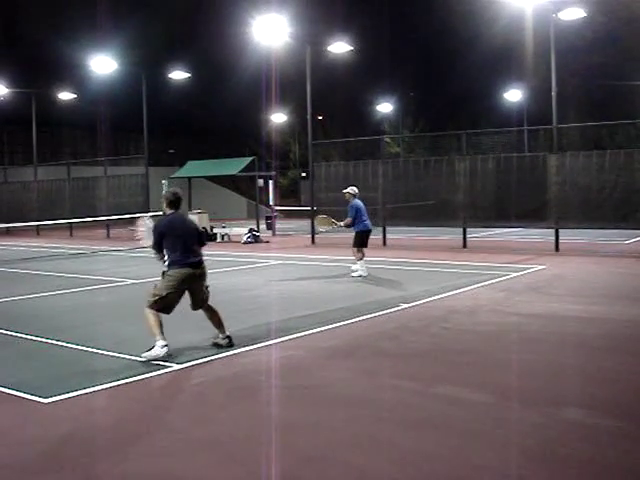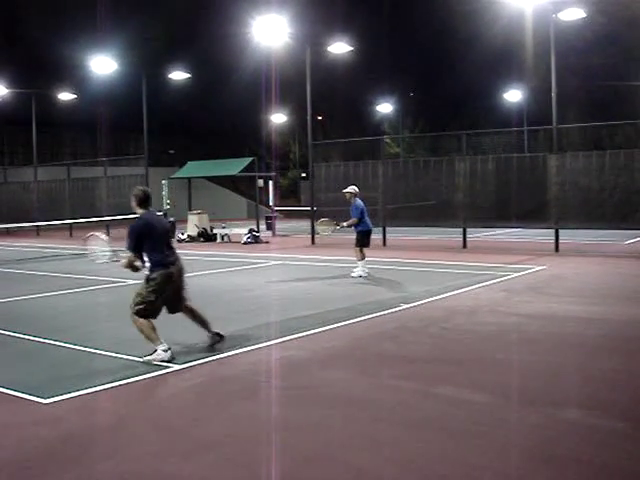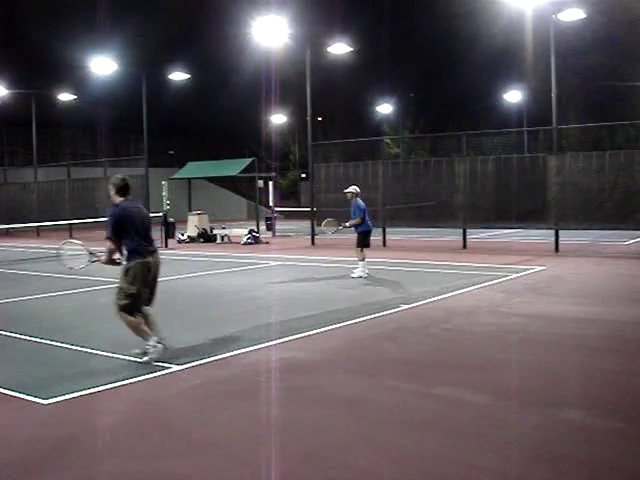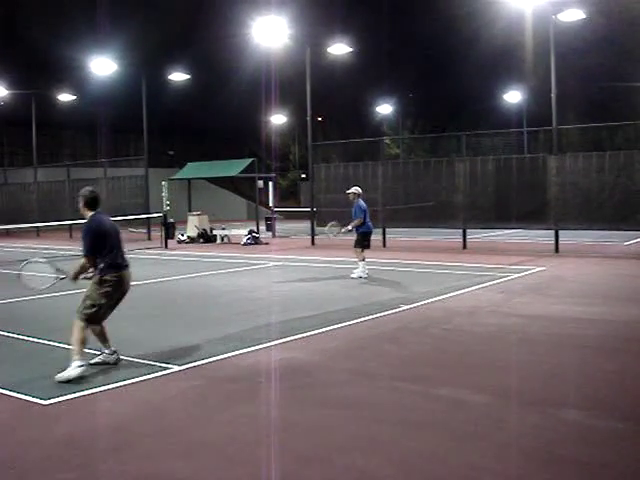
dt=0.2s
person 1, frame 1
left shoulder: (161, 224)
right shoulder: (190, 223)
left elbow: (159, 254)
left hip: (177, 271)
right hip: (198, 268)
left knee: (151, 308)
right knee: (204, 304)
left ankle: (160, 345)
right ankle: (224, 336)
person 1, frame 2
left shoulder: (137, 225)
right shoulder: (161, 220)
left elbow: (134, 256)
left wrist: (128, 264)
right wrist: (142, 262)
left hip: (159, 273)
right hip: (175, 267)
left knee: (138, 314)
right knee: (182, 305)
left ankle: (162, 349)
right ankle: (213, 333)
person 1, frame 3
left shoulder: (117, 212)
right shoulder: (140, 209)
left elbow: (113, 245)
left wrist: (107, 258)
right wrist: (121, 256)
left hip: (138, 263)
right hip: (152, 258)
left knee: (125, 310)
right knee: (140, 305)
left ankle: (154, 343)
right ankle: (154, 341)
person 1, frame 4
left shoulder: (90, 226)
right shoulder: (107, 221)
left elbow: (88, 260)
left wrist: (75, 274)
right wrist: (96, 269)
left hip: (110, 277)
right hip: (122, 275)
left knee: (81, 320)
right knee: (93, 318)
left ankle: (77, 365)
right ankle: (110, 353)
